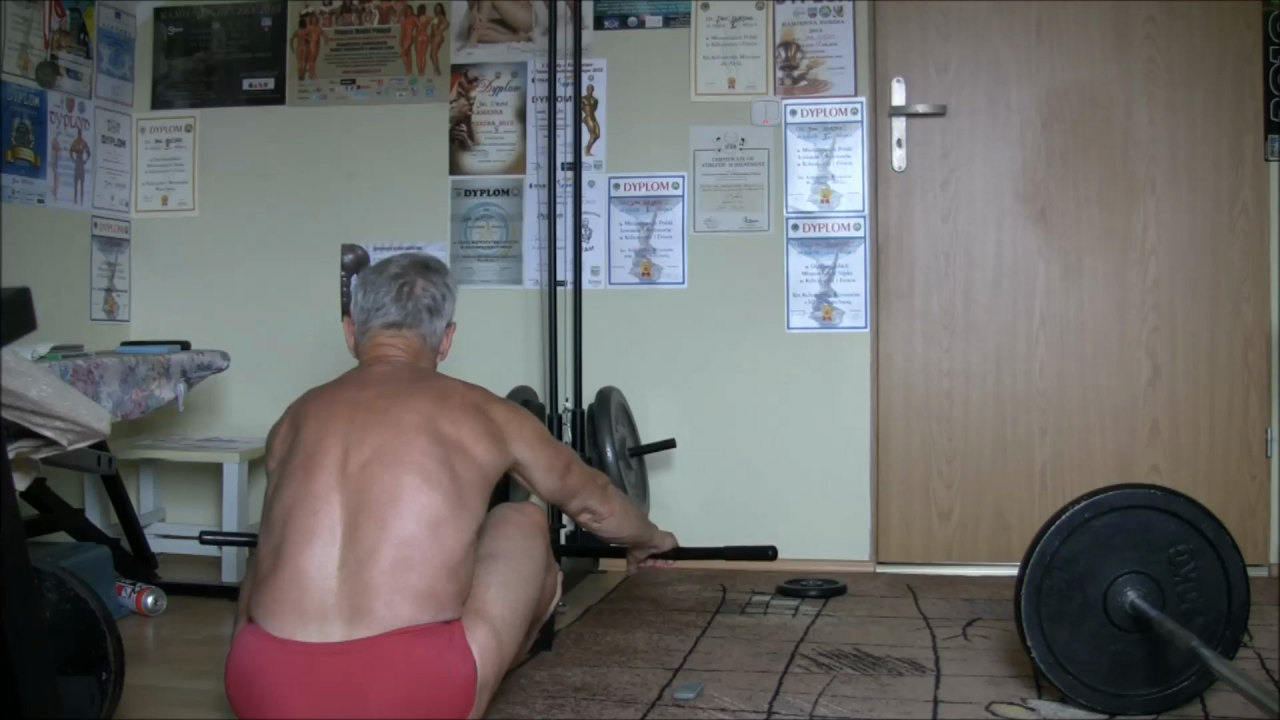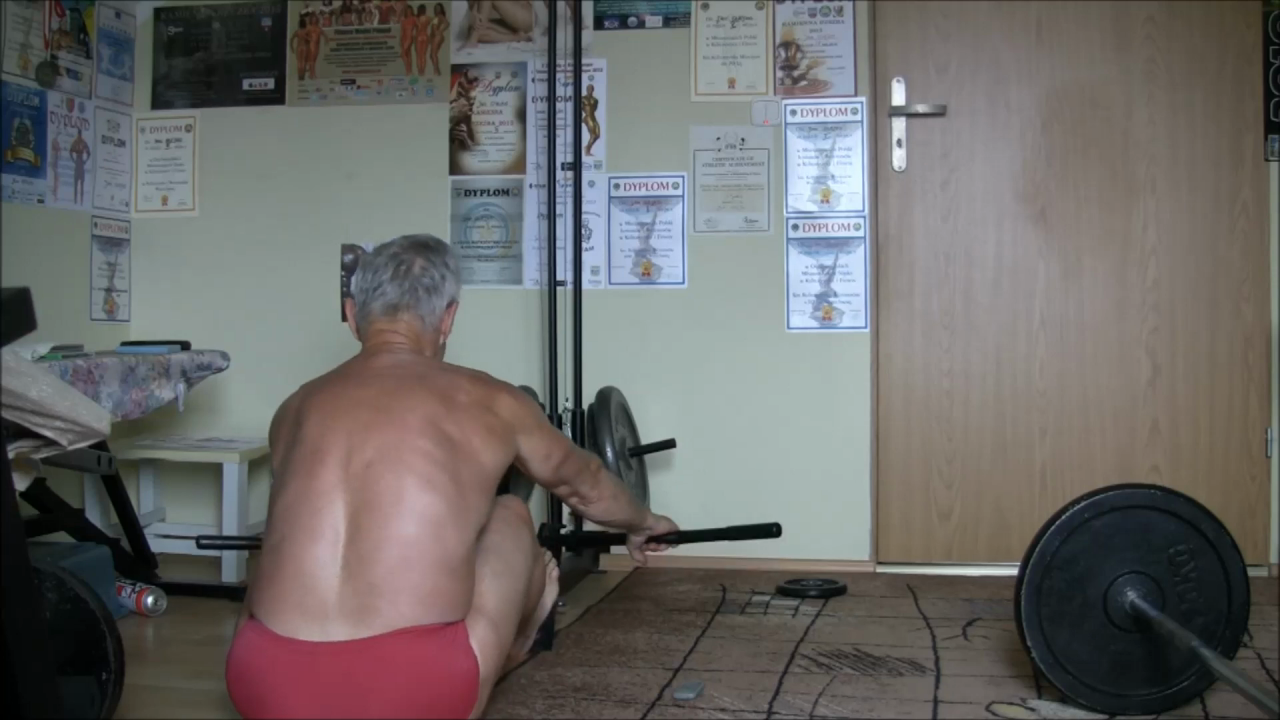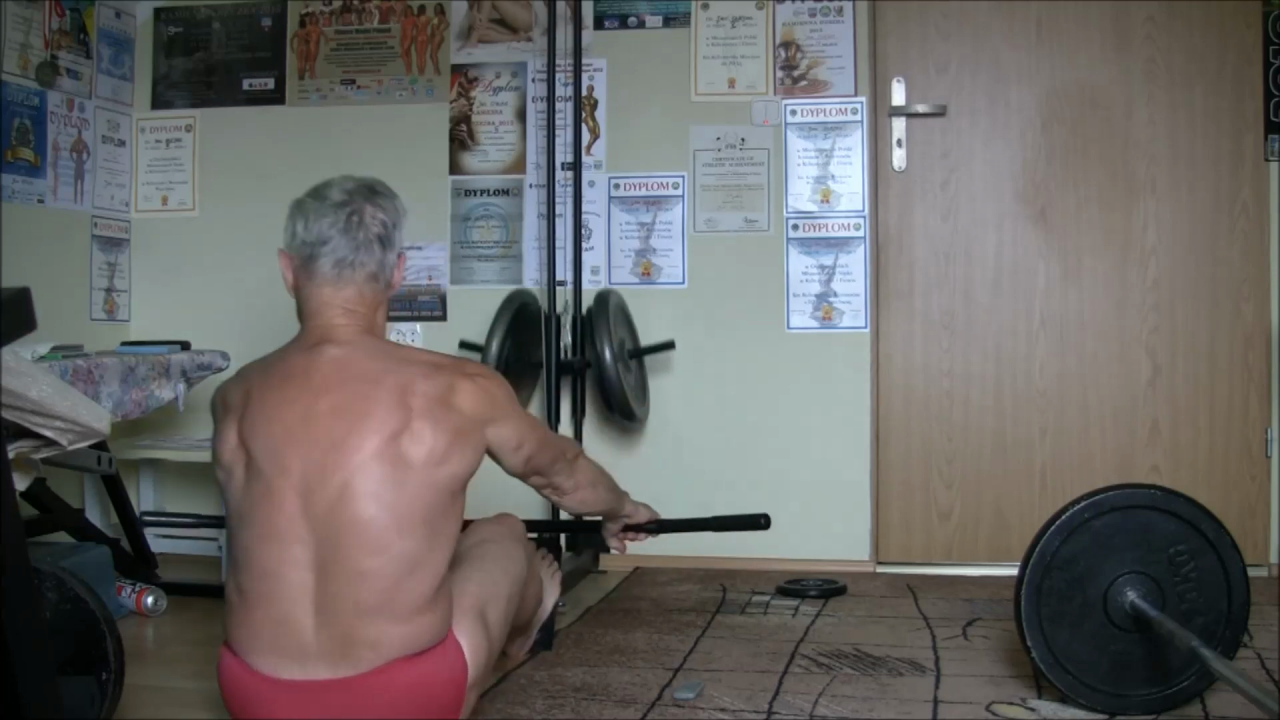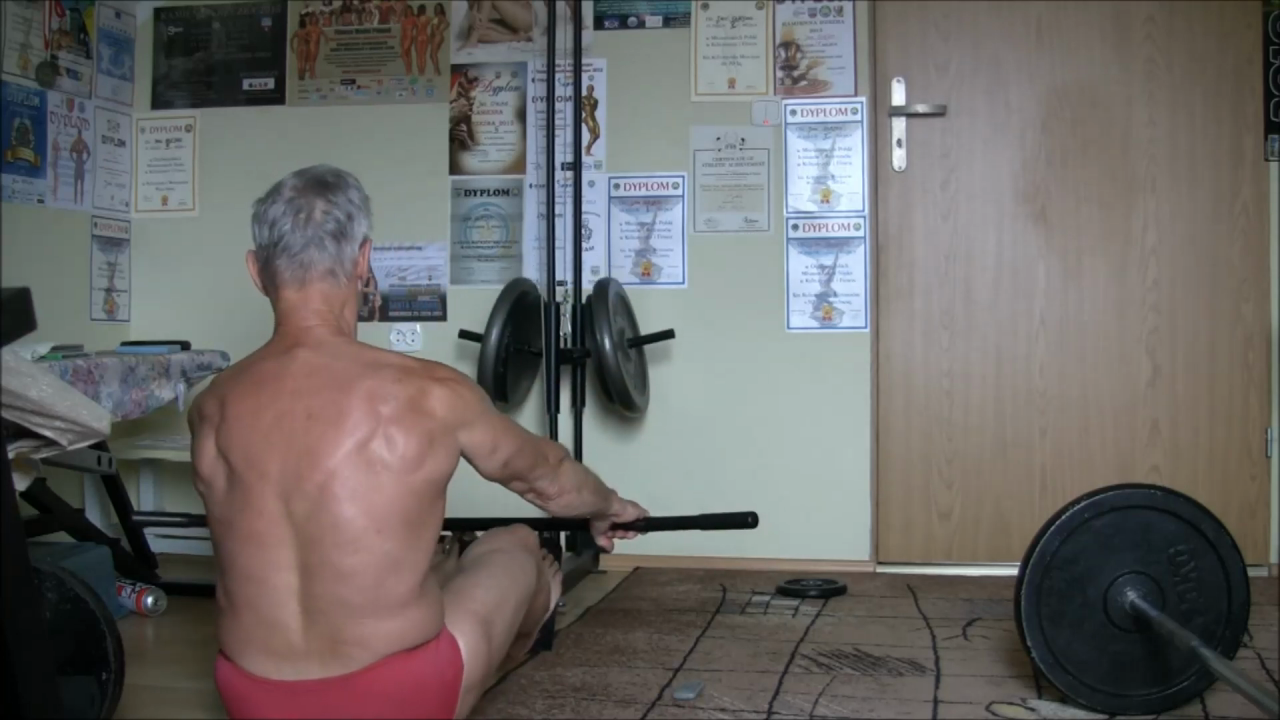
dt=1s
person 1, frame 1
left shoulder: (295, 417)
right shoulder: (484, 412)
right elbow: (594, 501)
right wrist: (649, 539)
right knee: (523, 522)
right ankle: (512, 646)
person 1, frame 2
left shoulder: (295, 408)
right shoulder: (490, 402)
right elbow: (585, 485)
right wrist: (642, 524)
right knee: (510, 517)
right ankle: (515, 642)
person 1, frame 3
left shoulder: (235, 399)
right shoulder: (458, 390)
right elbow: (563, 472)
right wrist: (621, 509)
right knee: (504, 536)
right ankle: (518, 637)
person 1, frame 4
left shoulder: (212, 407)
right shoulder: (426, 393)
right elbow: (548, 476)
right wrist: (609, 506)
right knee: (515, 548)
right ankle: (510, 645)
